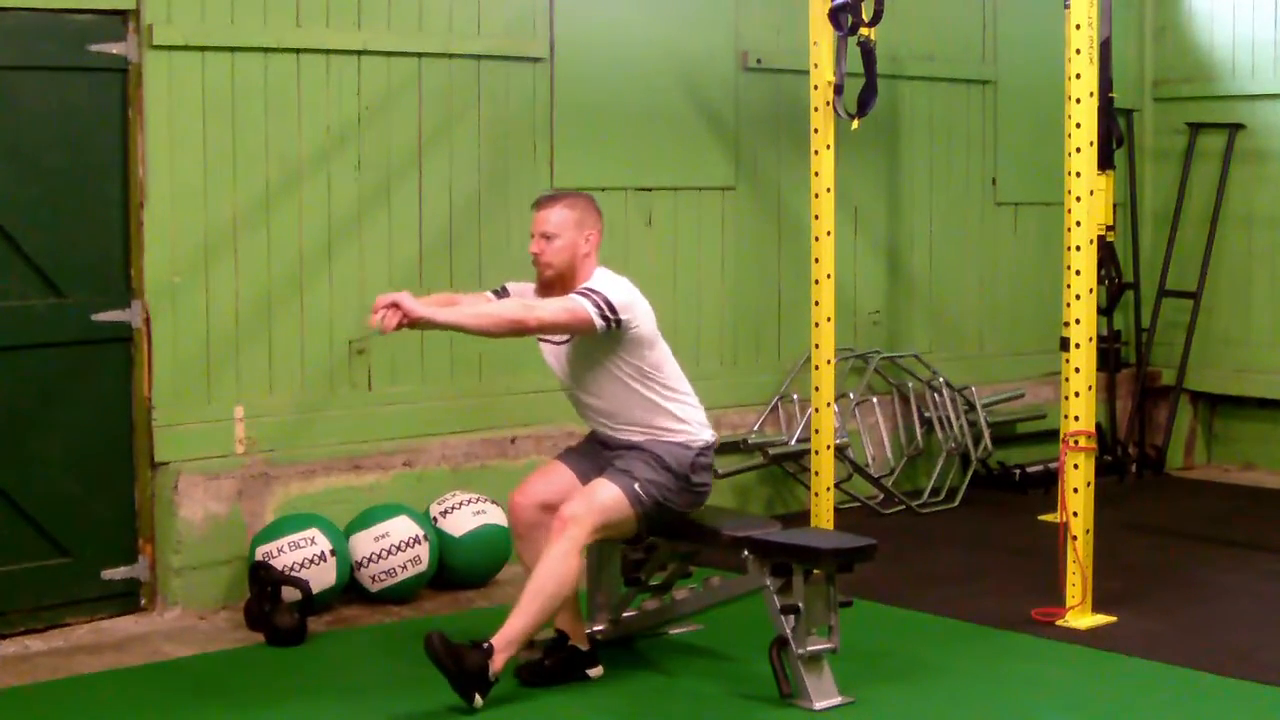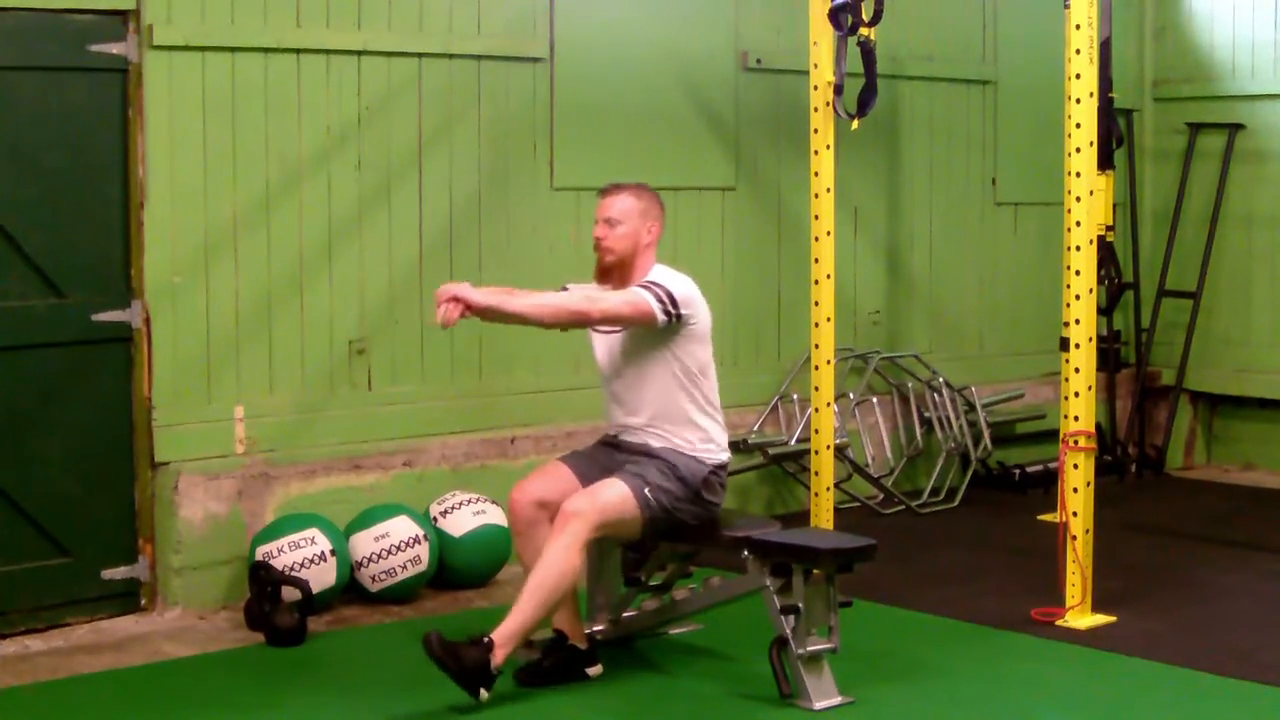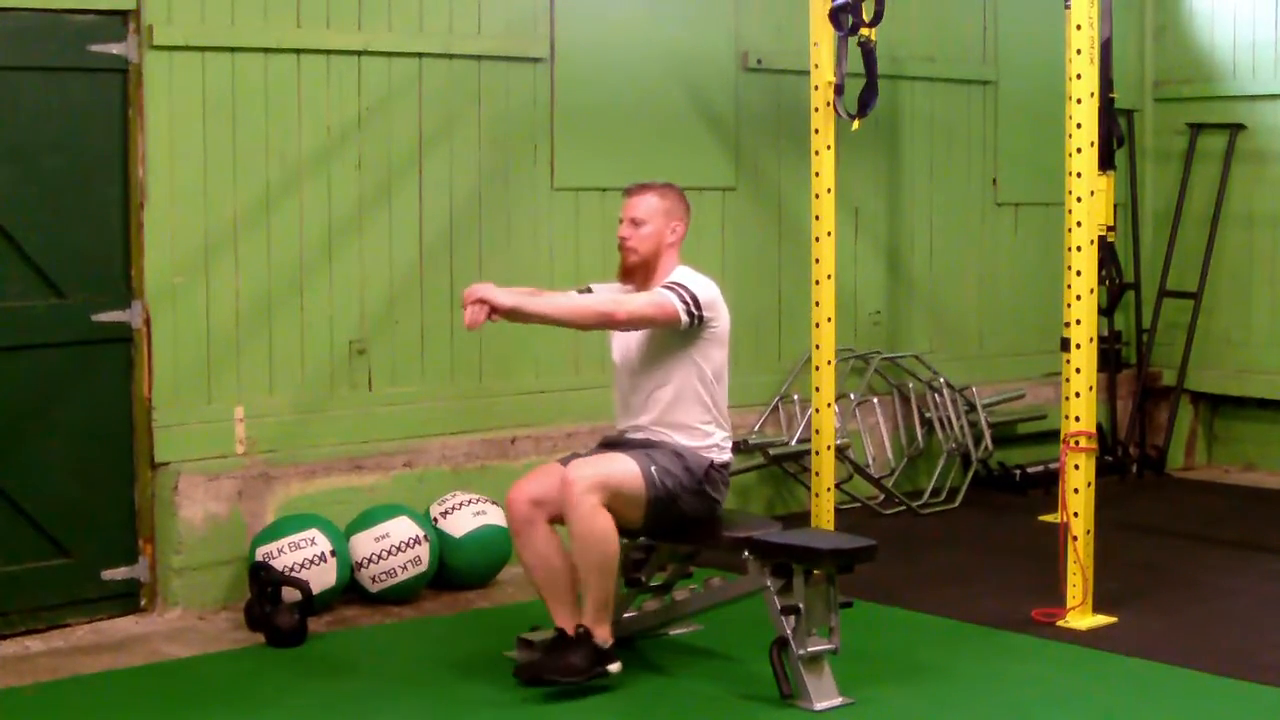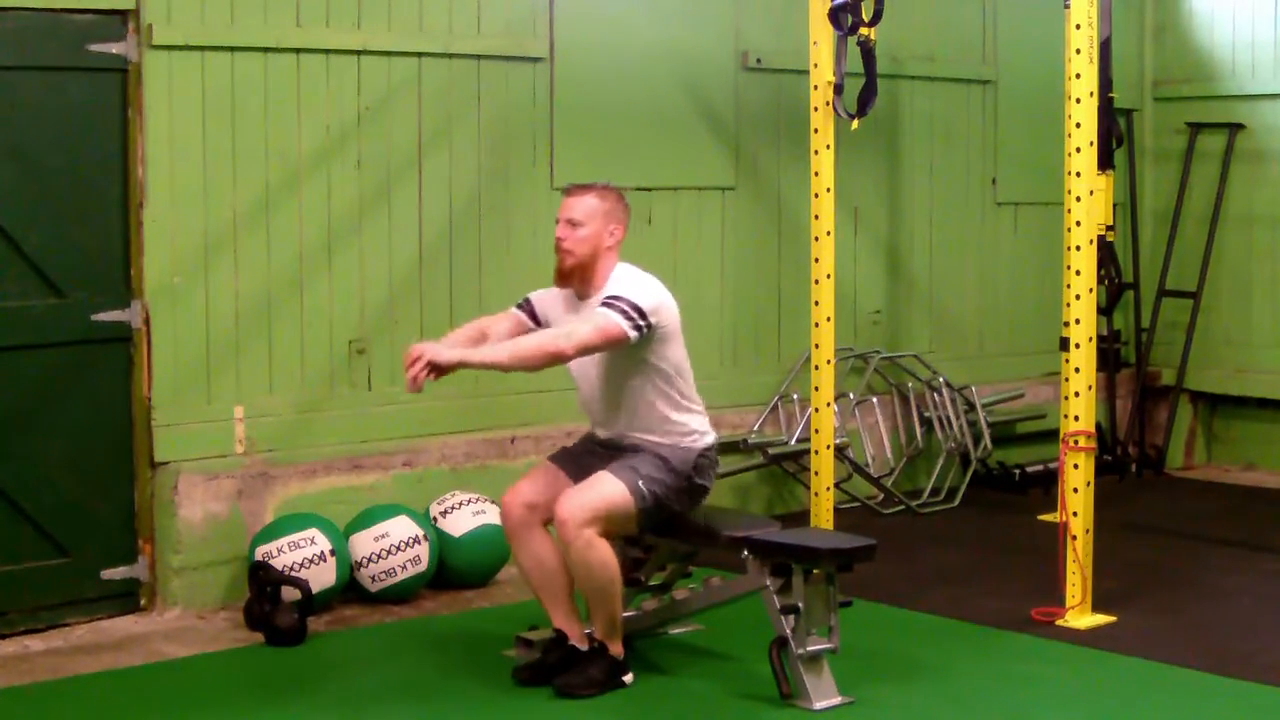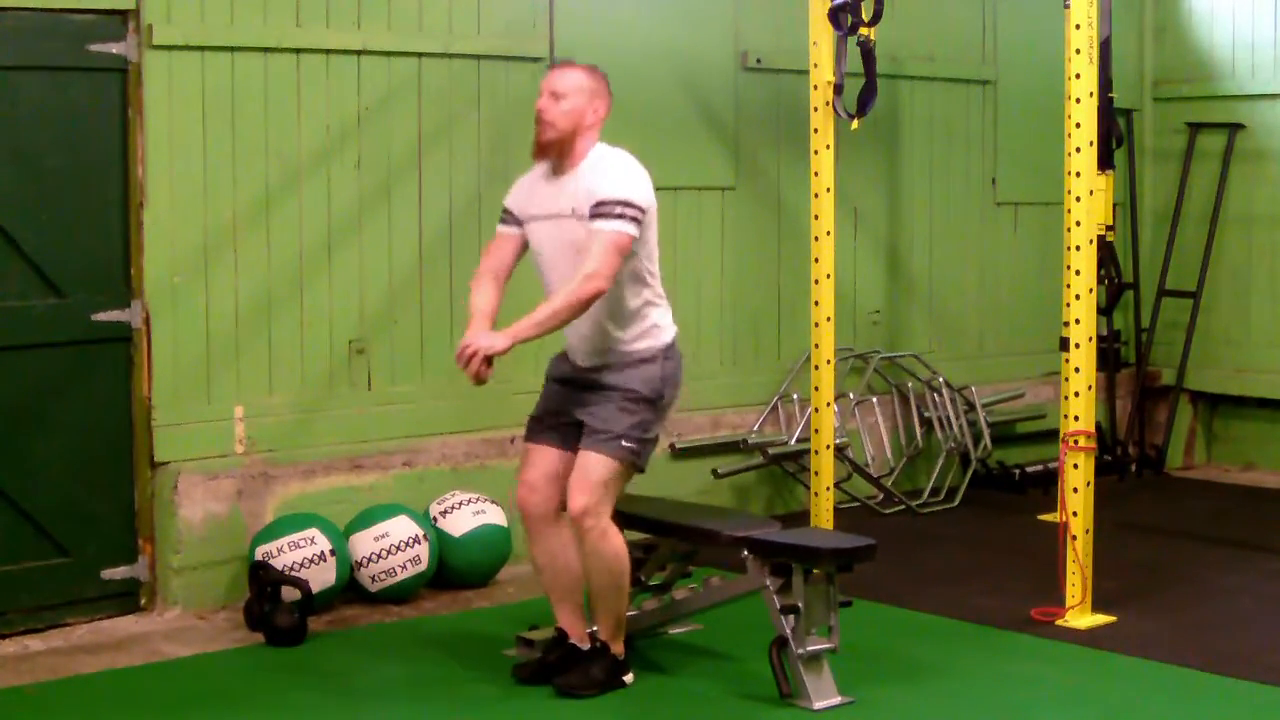
dt=0.4s
person 1, frame 1
left shoulder: (611, 295)
right shoulder: (538, 292)
left elbow: (525, 320)
right elbow: (465, 302)
left wrist: (426, 314)
right wrist: (412, 309)
left hip: (676, 455)
right hip: (615, 443)
left knee: (574, 519)
right knee: (528, 504)
left ankle: (489, 661)
right ankle: (575, 644)
person 1, frame 2
left shoulder: (672, 290)
right shoulder: (597, 292)
left elbow: (591, 311)
right elbow: (525, 300)
left wrist: (485, 301)
right wrist: (473, 301)
left hip: (688, 468)
right hip: (627, 446)
left knee: (578, 514)
right knee: (527, 501)
left ankle: (491, 655)
right ankle: (573, 644)
person 1, frame 3
left shoulder: (695, 292)
right shoulder: (618, 293)
left elbow: (615, 314)
right elbow: (548, 302)
left wrist: (512, 301)
right wrist: (501, 301)
left hip: (691, 467)
right hip: (631, 448)
left knee: (582, 482)
right knee: (523, 500)
left ankle: (598, 644)
right ankle: (572, 633)
person 1, frame 4
left shoulder: (637, 294)
right shoulder: (558, 298)
left elbow: (562, 347)
right elbow: (491, 328)
left wrist: (461, 355)
right wrist: (443, 351)
left hip: (675, 456)
right hip: (612, 444)
left knee: (574, 515)
right knee: (518, 506)
left ankle: (610, 655)
right ankle: (572, 641)
person 1, frame 5
left shoulder: (617, 175)
right shoulder: (530, 185)
left elbow: (593, 281)
right elbow: (493, 269)
left wrist: (506, 337)
right wrist: (478, 330)
left hip: (636, 365)
right hip: (575, 366)
left knee: (585, 507)
right knee: (535, 501)
left ankle: (612, 654)
right ankle: (574, 638)
